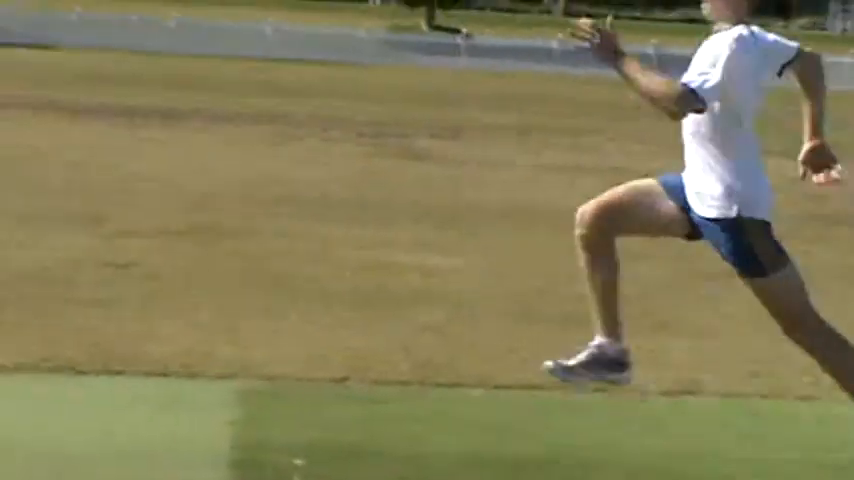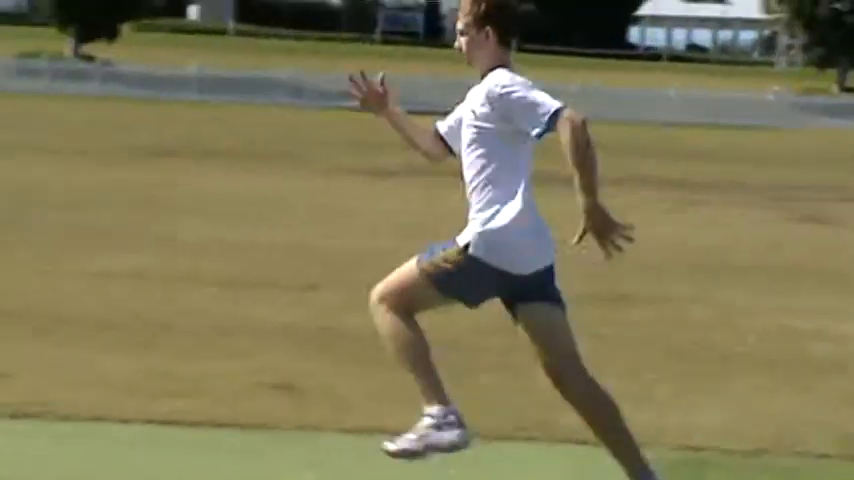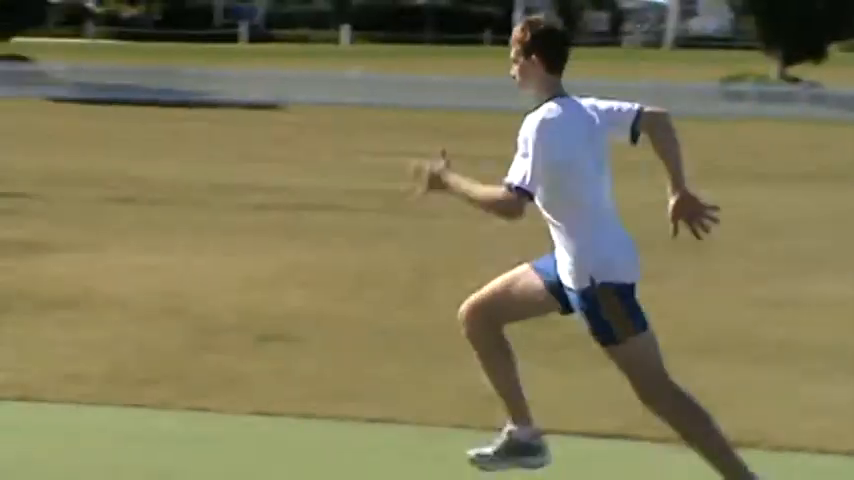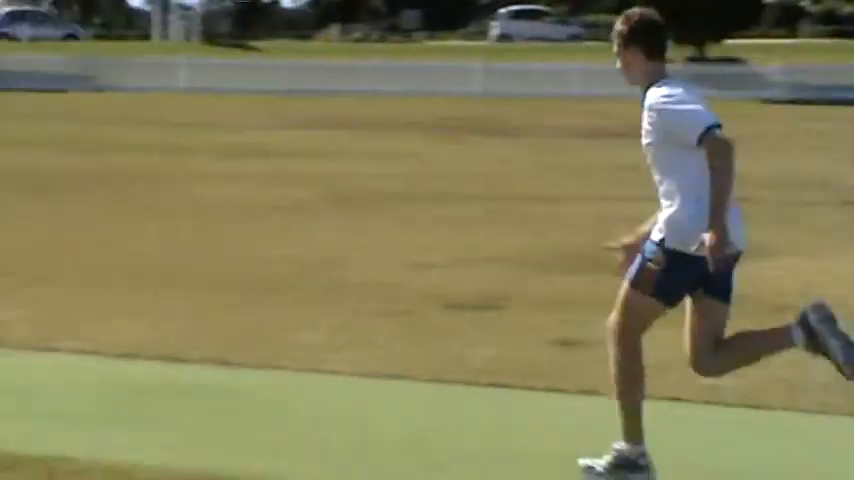
dt=0.4s
person 1, frame 1
left shoulder: (732, 45)
right shoulder: (749, 36)
left elbow: (678, 105)
right elbow: (809, 62)
left wrist: (619, 61)
right wrist: (814, 138)
left hip: (730, 202)
right hip: (697, 188)
left knee: (800, 324)
right knee: (591, 220)
right ankle: (609, 350)
person 1, frame 2
left shoulder: (499, 88)
right shoulder: (483, 93)
left elbow: (574, 124)
right elbow: (437, 148)
left wrist: (592, 206)
right wrist: (385, 108)
left hip: (492, 244)
right hip: (528, 253)
left knee: (385, 302)
right knee: (567, 377)
left ankle: (441, 415)
person 1, frame 3
left shoulder: (543, 125)
right shoulder: (587, 112)
left elbow: (510, 205)
right elbow: (658, 119)
left wrist: (448, 181)
right wrist: (680, 192)
left hip: (596, 272)
right hip: (573, 265)
left knee: (654, 390)
right knee: (474, 315)
right ankle: (523, 436)
person 1, frame 4
left shoulder: (663, 101)
right shoulder: (677, 96)
left elbow: (723, 146)
left wrist: (715, 225)
right wrist: (644, 235)
left hip: (684, 240)
right hip: (702, 237)
left knee: (621, 332)
right knee: (706, 360)
right ankle: (803, 329)
